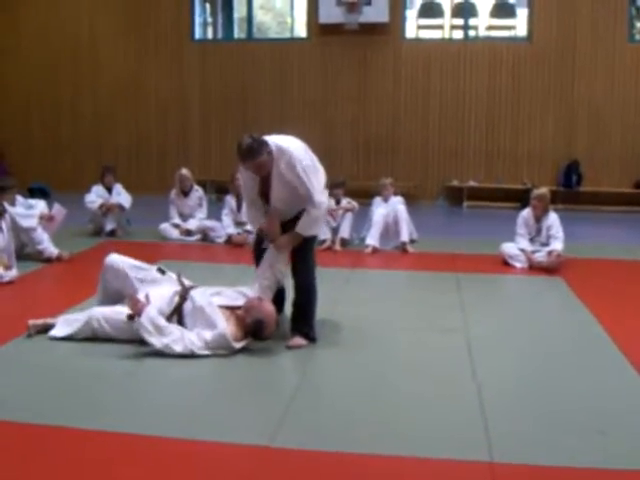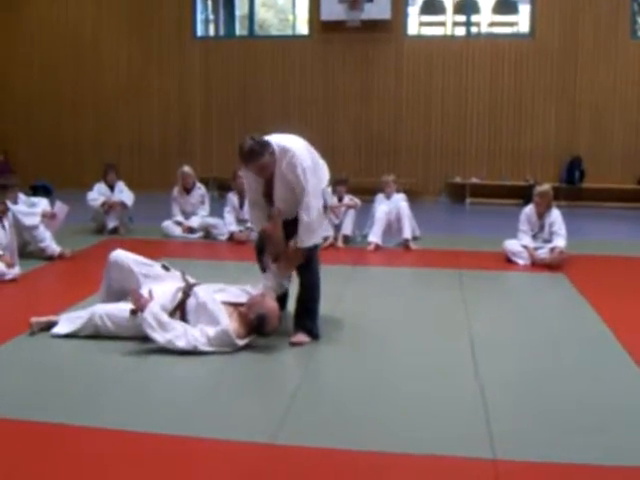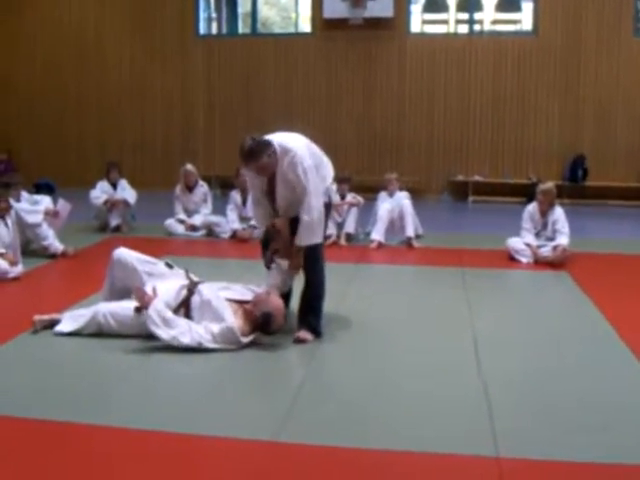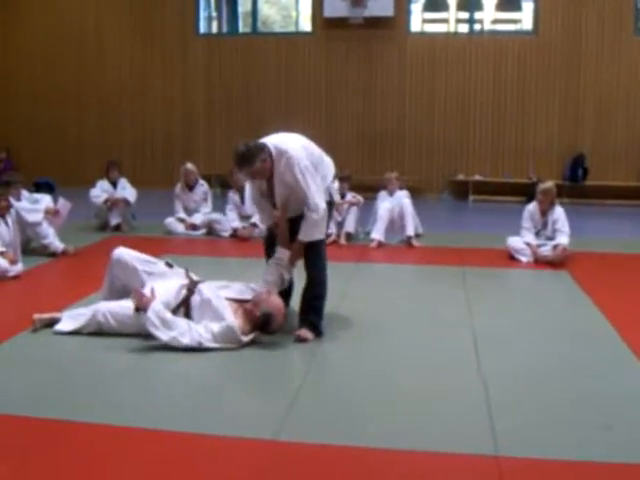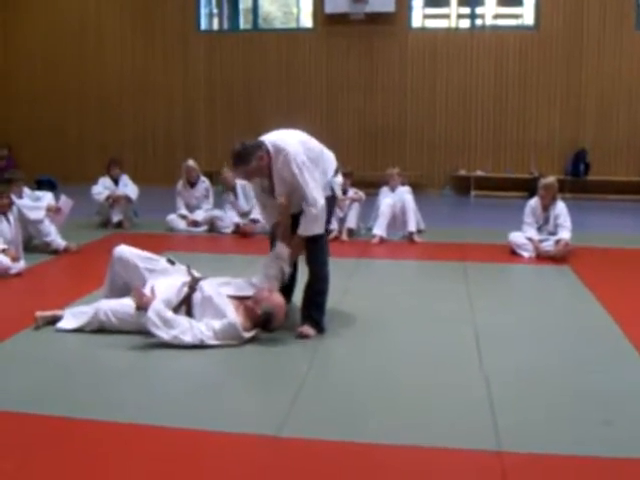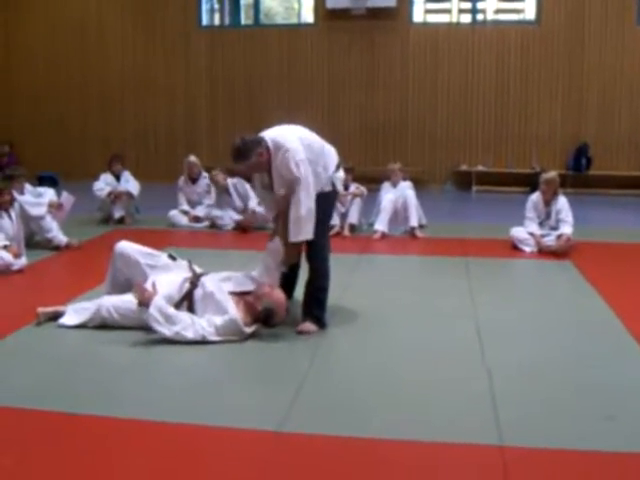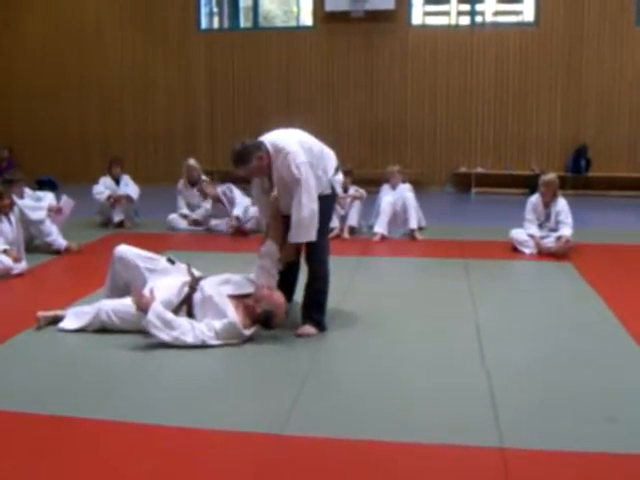
dt=0.2s
person 1, frame 1
left shoulder: (223, 336)
right shoulder: (253, 300)
left elbow: (179, 342)
right elbow: (268, 278)
left wrist: (144, 314)
left hip: (162, 315)
right hip: (180, 288)
left knee: (95, 319)
right knee: (112, 263)
left ankle: (54, 323)
right ankle: (111, 310)
person 1, frame 2
left shoulder: (226, 333)
right shoulder: (254, 300)
left elbow: (180, 337)
right elbow: (272, 284)
left wrist: (147, 309)
left hip: (165, 311)
right hip: (183, 285)
left knee: (97, 316)
right knee: (118, 259)
left ankle: (56, 321)
right ankle: (112, 307)
person 1, frame 3
left shoulder: (231, 330)
right shoulder: (257, 298)
left elbow: (184, 334)
left wrist: (151, 307)
left hip: (167, 308)
right hip: (186, 283)
left knee: (100, 314)
right knee: (121, 257)
left ankle: (58, 319)
right ankle: (114, 305)
person 1, frame 4
left shoulder: (231, 329)
right shoulder: (258, 295)
left elbow: (185, 334)
right elbow: (274, 279)
left wrist: (150, 308)
left hip: (167, 309)
right hip: (185, 282)
left knee: (101, 314)
right knee: (120, 257)
left ankle: (58, 317)
right ankle: (116, 304)
person 1, frame 5
left shoulder: (233, 326)
right shoulder: (260, 289)
left elbow: (187, 332)
right elbow: (274, 268)
left wrist: (151, 307)
left hip: (170, 306)
right hip: (186, 279)
left knee: (102, 311)
right knee: (121, 255)
left ankle: (61, 315)
right ankle: (117, 301)
person 1, frame 6
left shoulder: (234, 322)
right shoulder: (260, 283)
left elbow: (189, 329)
right elbow: (272, 262)
left wrist: (152, 304)
left hip: (172, 301)
left knee: (103, 308)
right knee: (123, 251)
left ankle: (63, 311)
right ankle: (117, 298)
person 1, frame 7
left shoulder: (232, 325)
right shoulder: (259, 288)
left elbow: (187, 333)
right elbow: (267, 260)
left wrist: (150, 308)
right wrist: (274, 228)
left hip: (174, 306)
left knee: (103, 310)
right knee: (122, 254)
left ankle: (62, 316)
right ankle: (121, 296)
person 2, frame 1
left shoulder: (293, 155)
right shoulder: (250, 163)
left elbow: (319, 203)
right elbow: (251, 200)
left wrist: (293, 237)
right wrist: (264, 227)
left hip: (304, 206)
right hip: (275, 209)
left knee: (302, 263)
right knee: (262, 253)
left ankle: (304, 330)
person 2, frame 2
left shoulder: (296, 157)
right shoulder: (253, 163)
left elbow: (312, 208)
right elbow: (255, 203)
left wrist: (298, 251)
right wrist: (269, 239)
left hip: (310, 200)
right hip: (279, 205)
left knee: (306, 261)
right knee: (265, 251)
left ankle: (307, 327)
person 2, frame 3
left shoulder: (297, 156)
right shoulder: (256, 161)
left elbow: (312, 209)
right elbow: (259, 201)
left wrist: (299, 251)
right wrist: (274, 234)
left hip: (315, 194)
right hip: (283, 201)
left knee: (311, 257)
right knee: (270, 248)
left ankle: (310, 325)
person 2, frame 4
left shoulder: (293, 157)
right shoulder: (255, 164)
left elbow: (316, 207)
right elbow: (261, 201)
left wrist: (299, 245)
right wrist: (277, 231)
left hip: (317, 192)
right hip: (286, 198)
left knee: (313, 255)
right knee: (273, 247)
left ankle: (311, 324)
person 2, frame 5
left shoulder: (291, 154)
right shoulder: (256, 160)
left elbow: (315, 203)
right elbow: (264, 199)
left wrist: (299, 241)
right wrist: (280, 229)
left hip: (321, 186)
right hip: (291, 193)
left knee: (316, 252)
right knee: (279, 243)
left ankle: (313, 320)
person 2, frame 6
left shoulder: (290, 152)
right shoulder: (257, 152)
left elbow: (304, 204)
right elbow: (265, 193)
left wrist: (294, 244)
right wrist: (279, 223)
left hip: (322, 180)
right hip: (293, 187)
left knee: (316, 247)
right knee: (281, 241)
left ankle: (314, 316)
person 2, frame 7
left shoulder: (291, 156)
right shoulder: (257, 154)
left elbow: (306, 206)
right elbow: (261, 198)
left wrist: (292, 245)
left hip: (321, 183)
right hip: (291, 190)
left knee: (316, 250)
right knee: (281, 245)
left ankle: (314, 319)
